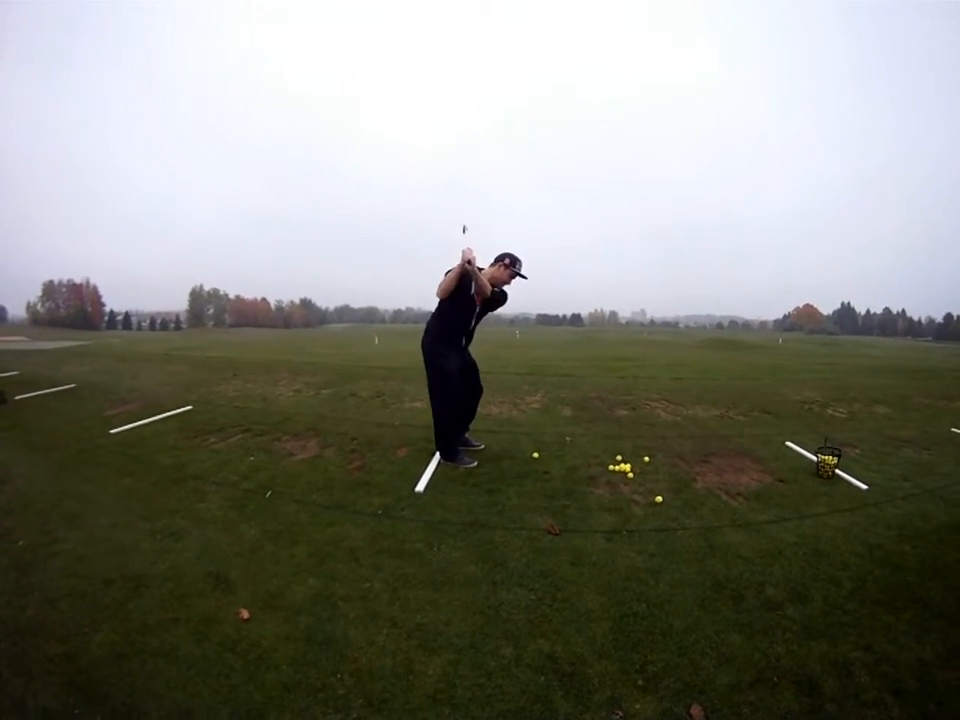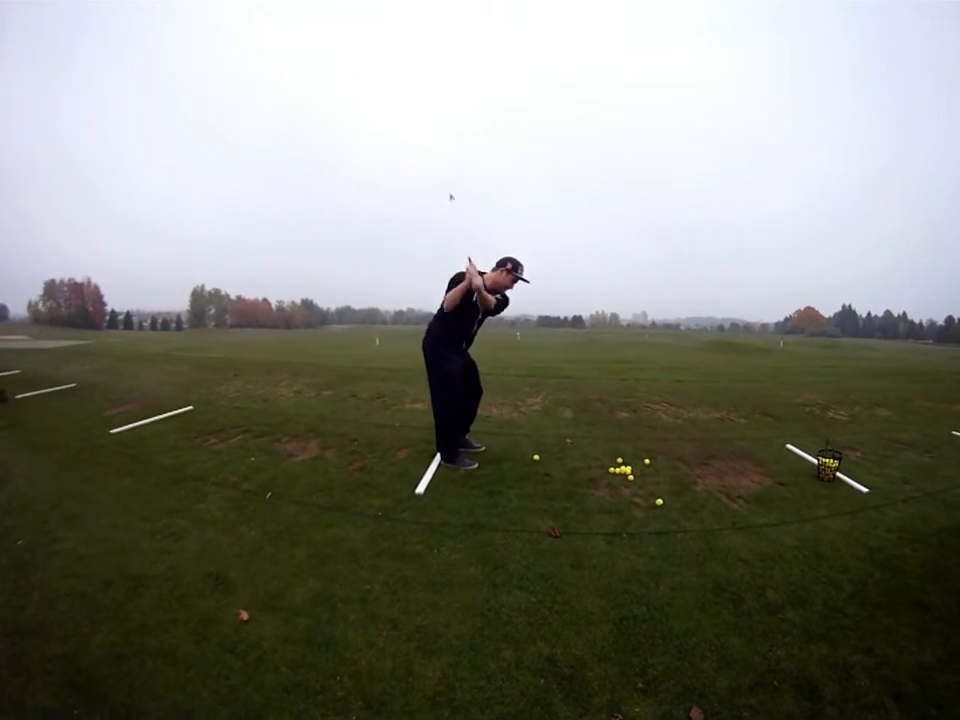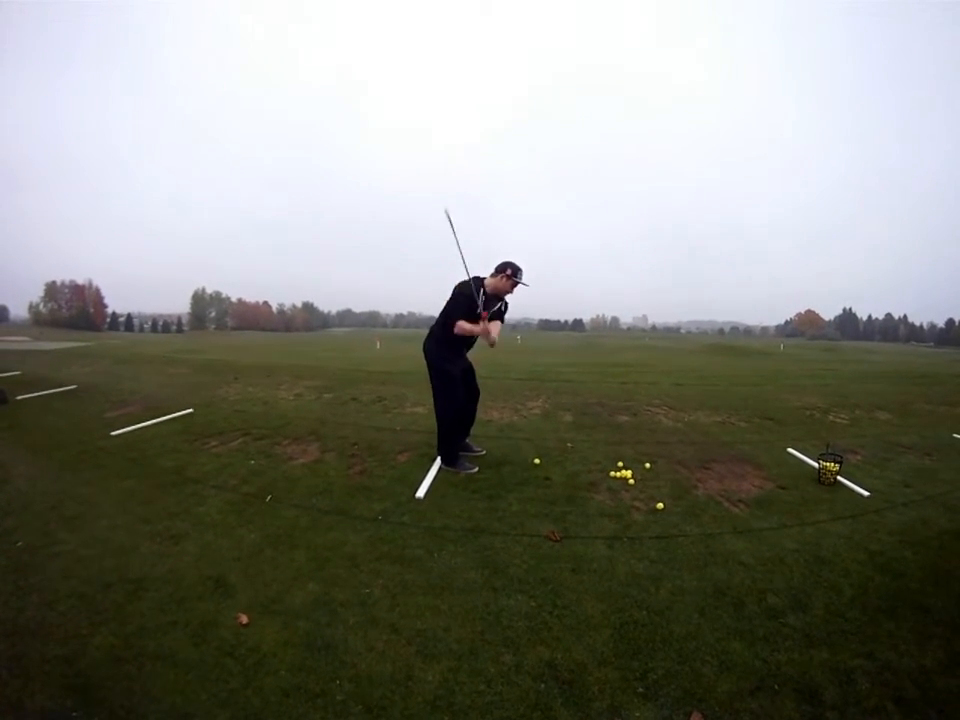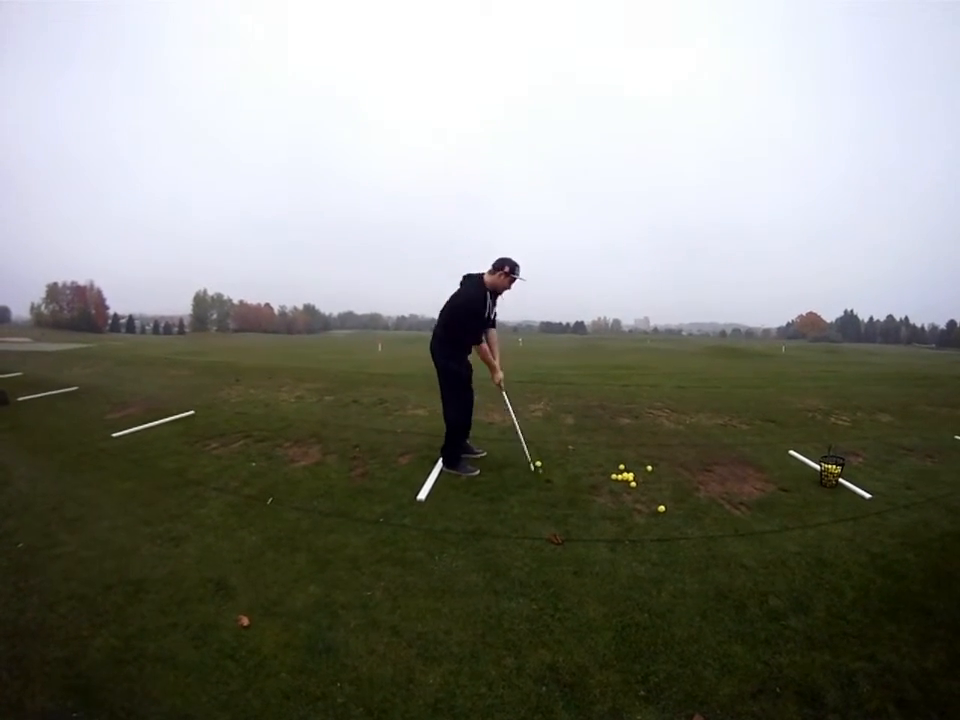
dt=0.1s
person 1, frame 1
left shoulder: (499, 295)
right shoulder: (459, 274)
left elbow: (485, 293)
right elbow: (441, 294)
left wrist: (474, 271)
right wrist: (462, 266)
left hip: (460, 347)
right hip: (438, 344)
left knee: (473, 390)
right knee: (447, 396)
left ankle: (458, 435)
right ankle: (448, 451)
person 1, frame 2
left shoulder: (501, 299)
right shoulder: (463, 280)
left elbow: (488, 306)
right elbow: (448, 306)
left wrist: (478, 284)
right wrist: (468, 281)
left hip: (459, 348)
right hip: (438, 346)
left knee: (473, 392)
right knee: (449, 397)
left ankle: (459, 437)
right ankle: (448, 453)
person 1, frame 3
left shoulder: (499, 303)
right shoulder: (467, 290)
left elbow: (495, 324)
right elbow: (457, 326)
left wrist: (490, 333)
right wrist: (479, 330)
left hip: (457, 352)
right hip: (439, 349)
left knee: (470, 395)
right knee: (451, 400)
left ankle: (459, 441)
right ankle: (449, 456)
person 1, frame 4
left shoulder: (488, 295)
right shoulder: (473, 296)
left elbow: (490, 330)
right elbow: (477, 341)
left wrist: (497, 363)
right wrist: (493, 370)
left hip: (448, 348)
right hip: (449, 351)
left knee: (462, 397)
right knee: (459, 400)
left ankle: (459, 444)
right ankle: (451, 459)
